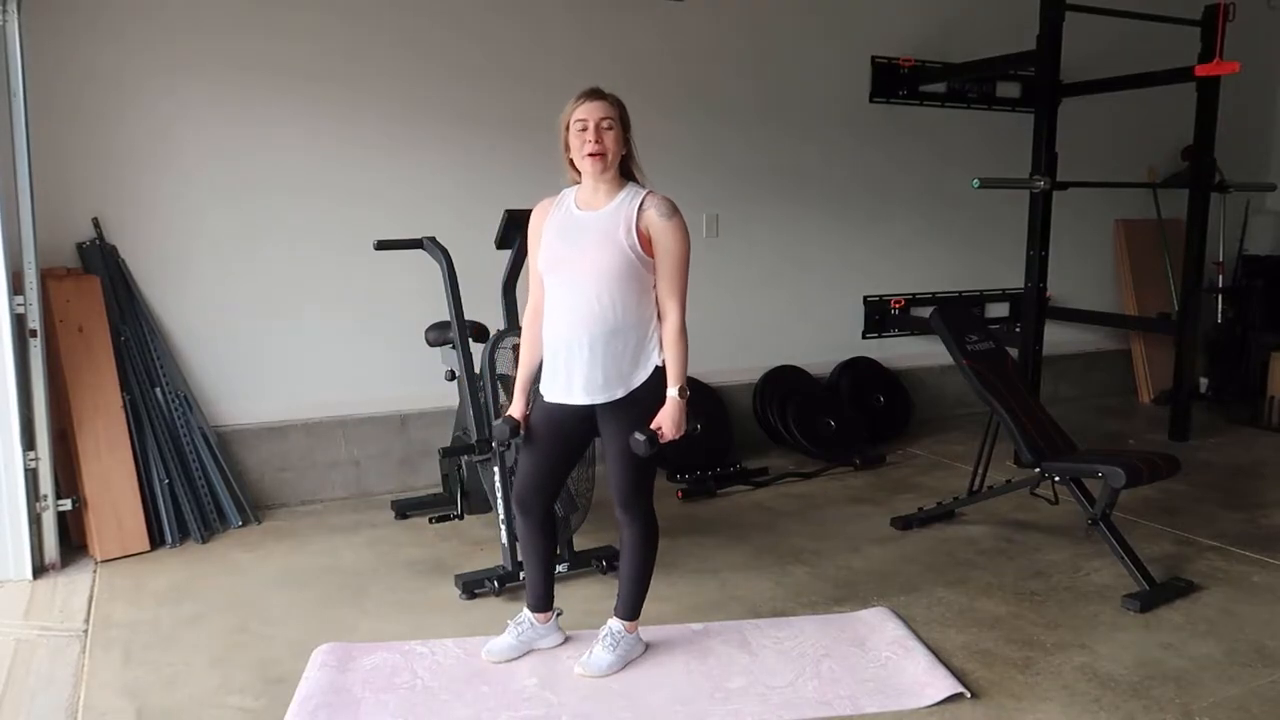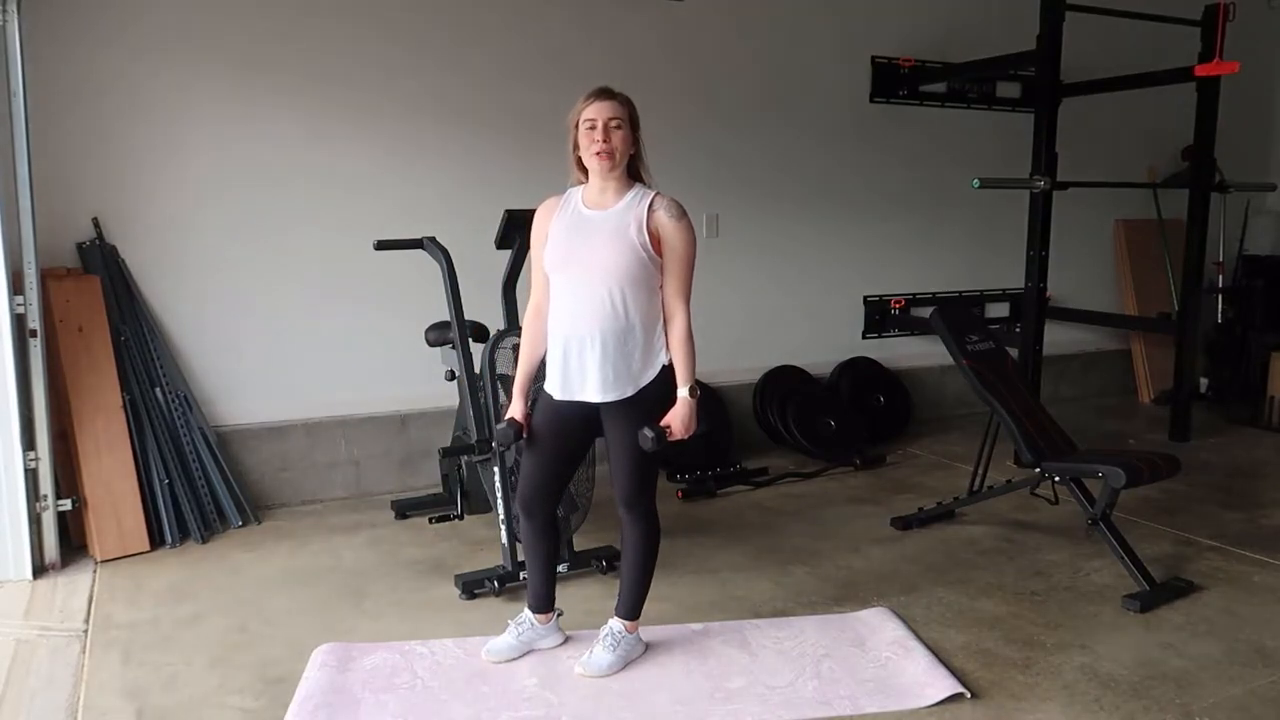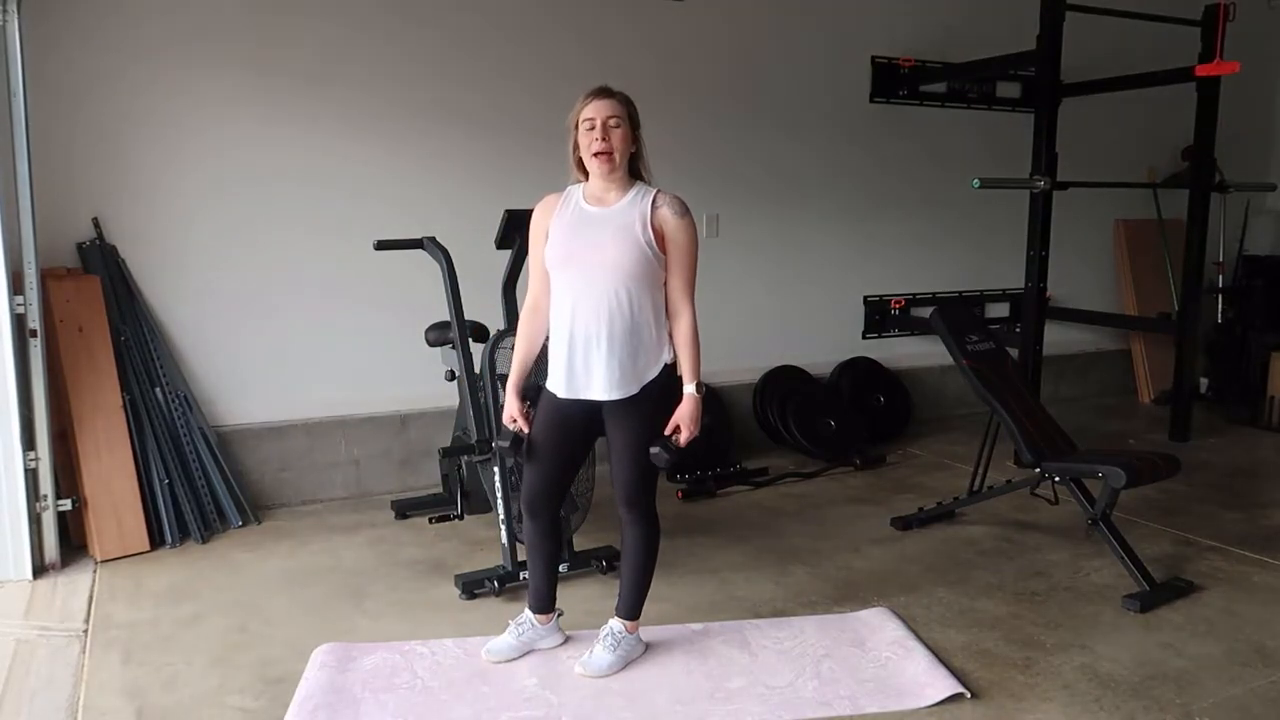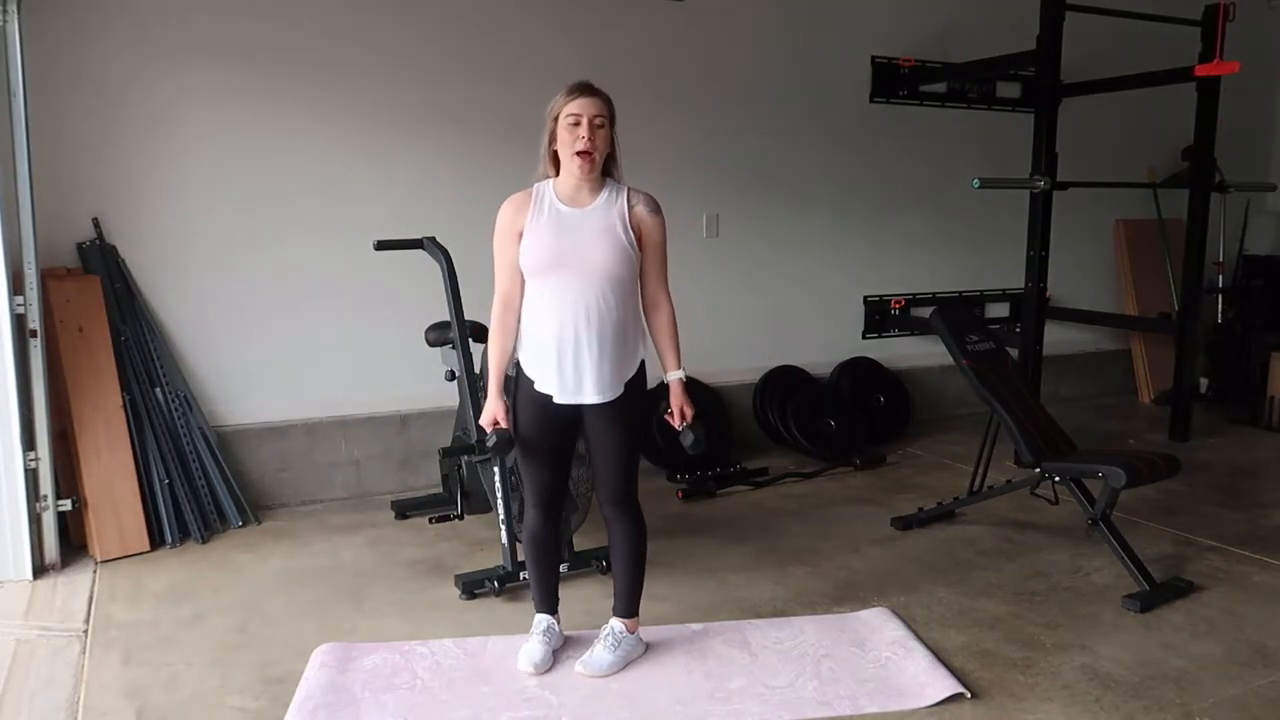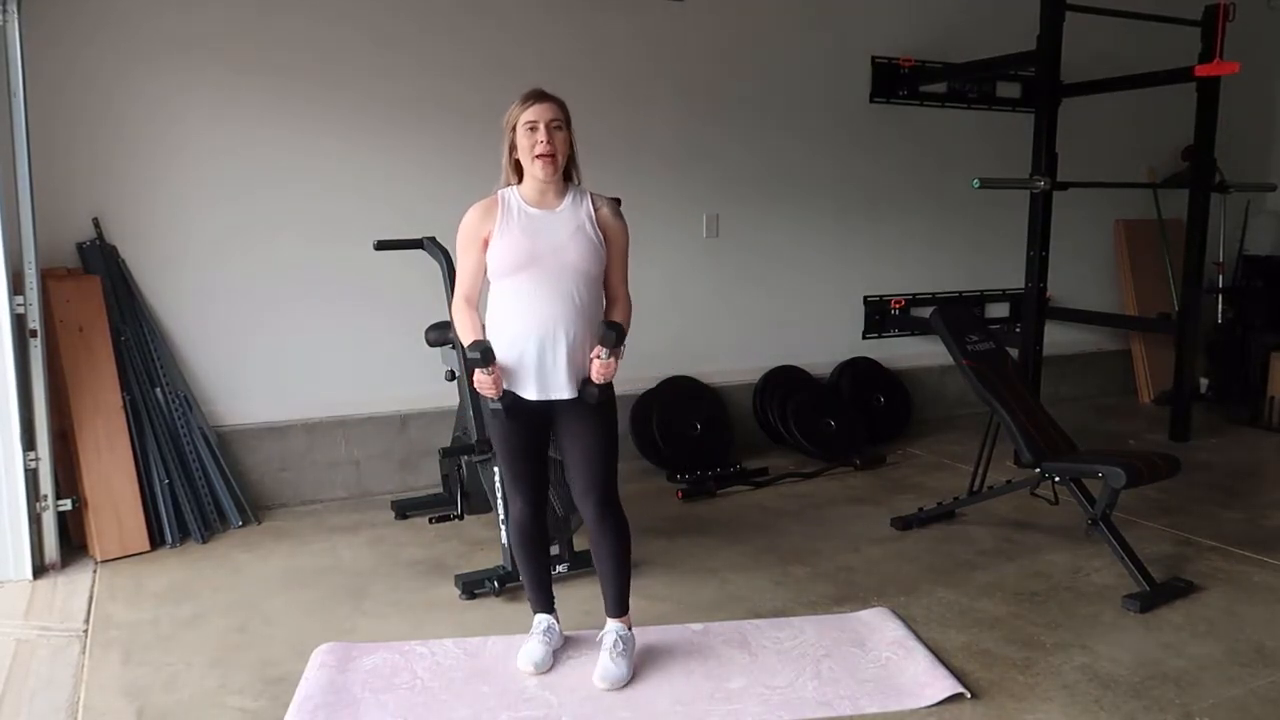
dt=1s
person 1, frame 1
left shoulder: (653, 213)
right shoulder: (546, 214)
left elbow: (672, 314)
right elbow: (537, 308)
left wrist: (675, 395)
right wrist: (520, 392)
left hip: (632, 388)
right hip: (562, 387)
left knee: (631, 505)
right knee: (528, 496)
left ankle: (624, 629)
right ankle: (540, 618)
person 1, frame 2
left shoulder: (660, 215)
right shoulder: (552, 213)
left elbow: (677, 313)
right elbow: (539, 308)
left wrist: (685, 393)
right wrist: (518, 392)
left hip: (636, 388)
right hip: (565, 387)
left knee: (634, 505)
right knee: (531, 499)
left ankle: (625, 630)
right ankle: (541, 619)
person 1, frame 3
left shoulder: (663, 212)
right shoulder: (551, 211)
left elbow: (681, 310)
right elbow: (536, 305)
left wrist: (691, 390)
right wrist: (513, 388)
left hip: (640, 387)
right hip: (566, 385)
left knee: (635, 505)
right knee: (536, 499)
left ankle: (625, 630)
right ankle: (541, 619)
person 1, frame 4
left shoulder: (638, 210)
right shoulder: (520, 209)
left elbow: (656, 300)
right elbow: (506, 303)
left wrist: (675, 378)
right wrist: (495, 390)
left hip: (615, 386)
right hip: (541, 385)
left knee: (619, 503)
right knee: (540, 506)
left ankle: (625, 628)
right ankle: (546, 621)
person 1, frame 5
left shoulder: (602, 213)
right shoulder: (486, 216)
left elbow: (618, 298)
right elbow: (464, 301)
left wrist: (610, 348)
right wrist: (479, 358)
left hip: (583, 388)
right hip: (511, 389)
left knee: (599, 504)
right knee: (525, 506)
left ankle: (618, 627)
right ankle: (545, 620)
